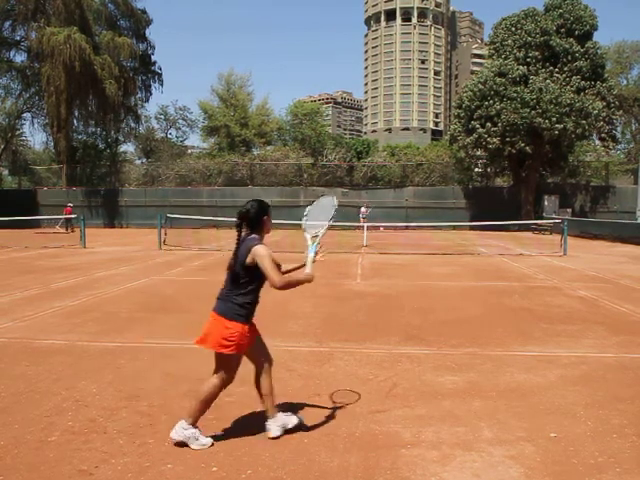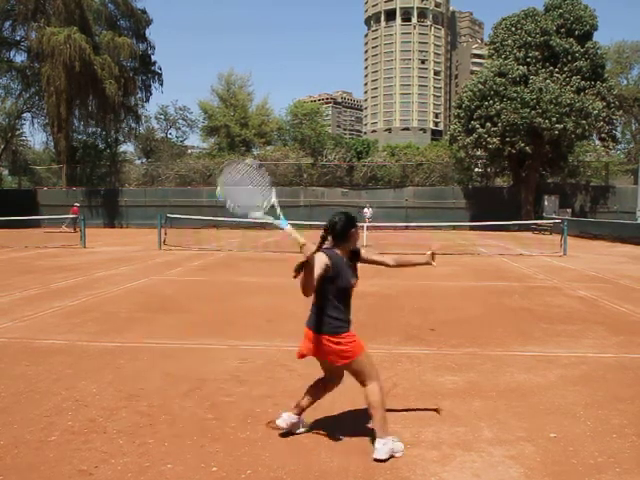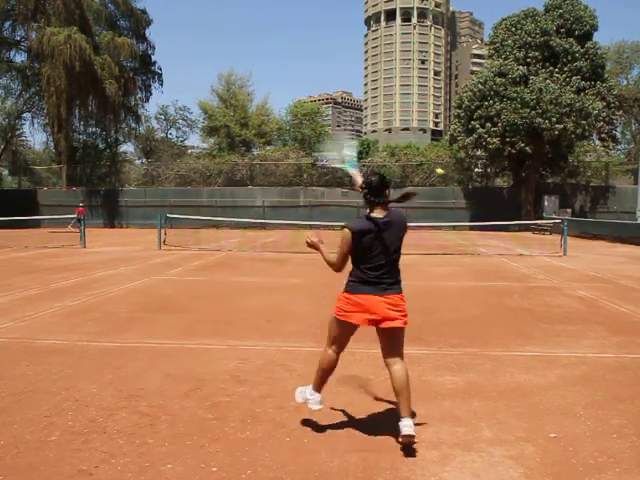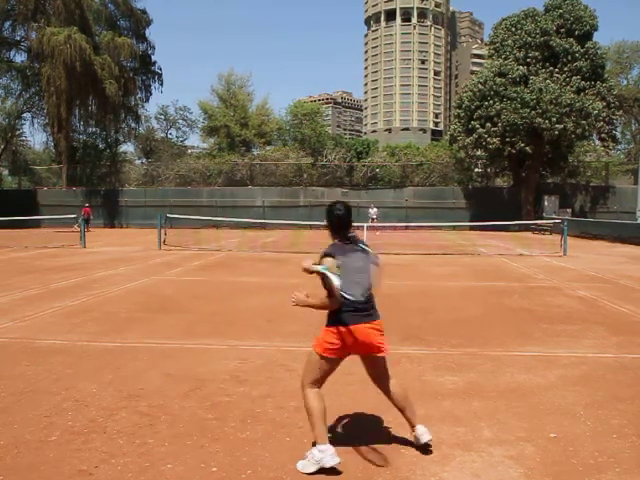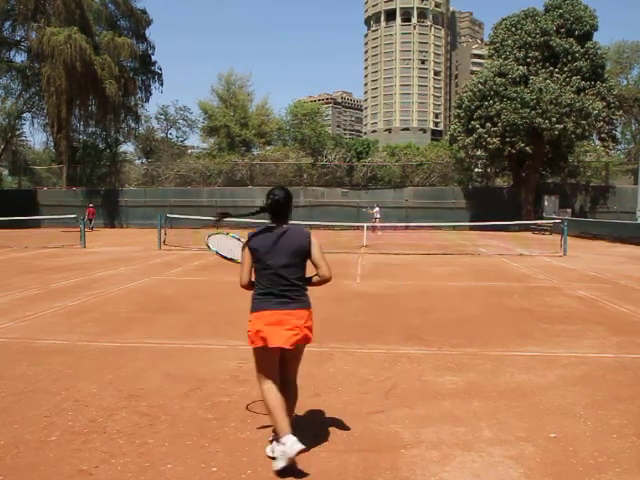
dt=0.4s
person 1, frame 1
left shoulder: (247, 242)
right shoulder: (258, 248)
left elbow: (275, 270)
right elbow: (278, 282)
left wrist: (302, 264)
right wrist: (304, 278)
left hip: (236, 317)
right hip: (232, 321)
left knee: (264, 363)
right knee: (223, 377)
left ankle: (273, 419)
right ankle: (185, 427)
person 1, frame 2
left shoulder: (353, 254)
right shoulder: (323, 257)
left elbow: (390, 262)
right elbow: (307, 290)
left wrist: (422, 260)
right wrist: (308, 263)
left hip: (326, 331)
right hip: (332, 335)
left knee: (332, 377)
right knee: (372, 381)
left ankle: (290, 417)
right ankle: (383, 441)
person 1, frame 3
left shoulder: (354, 228)
right shoulder: (399, 219)
left elbow: (337, 265)
left wrist: (319, 246)
right wrist: (379, 192)
left hip: (357, 298)
right hip: (390, 299)
left knee: (333, 348)
right knee: (395, 361)
left ankle: (314, 393)
right ankle: (406, 422)
person 1, frame 4
left shoulder: (329, 256)
right shoulder: (359, 246)
left elbow: (333, 302)
left wrist: (305, 301)
right wrist: (315, 268)
left hip: (342, 329)
right hip: (371, 325)
left knee: (310, 384)
right knee: (383, 381)
left ankle: (323, 450)
right ankle: (419, 430)
person 1, frame 5
left shoulder: (253, 239)
right shoulder: (305, 236)
left elbow: (245, 282)
right elbow: (325, 275)
left hip: (264, 315)
right hip: (298, 314)
left knee: (268, 380)
right knee: (288, 378)
left ankle: (287, 440)
right ankle: (283, 438)
